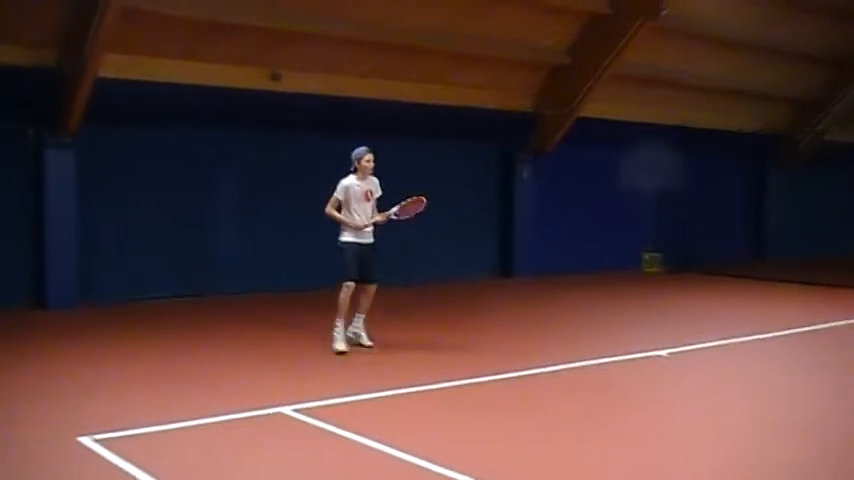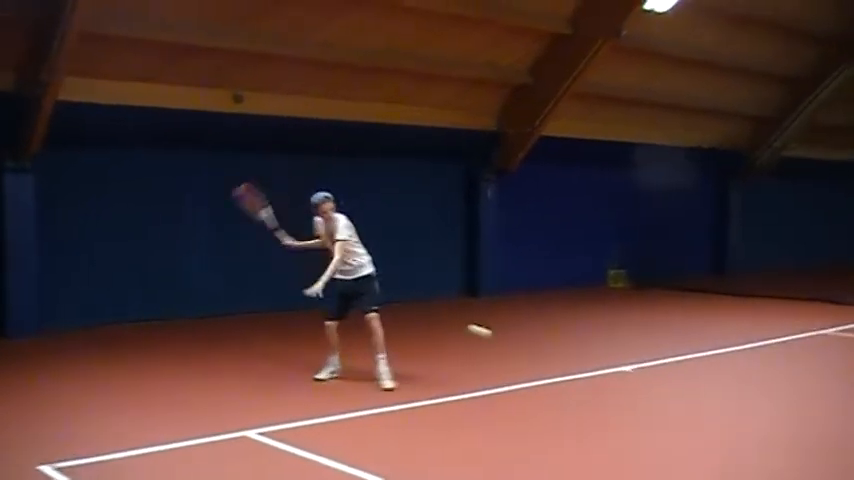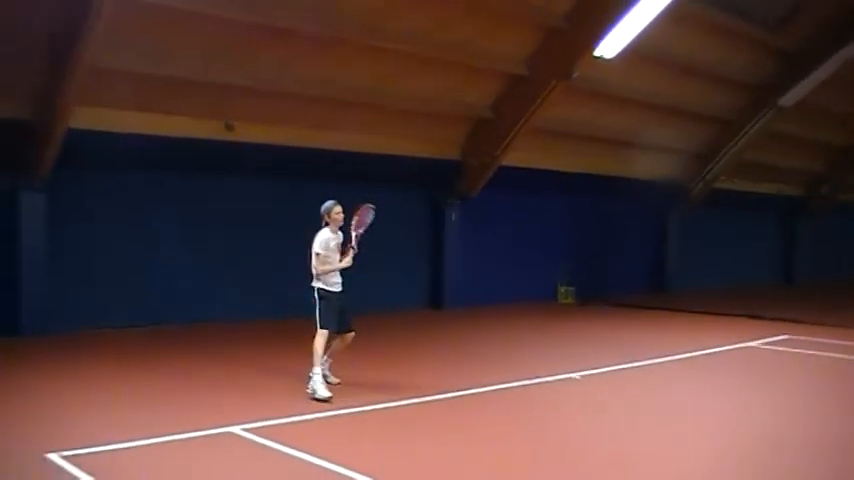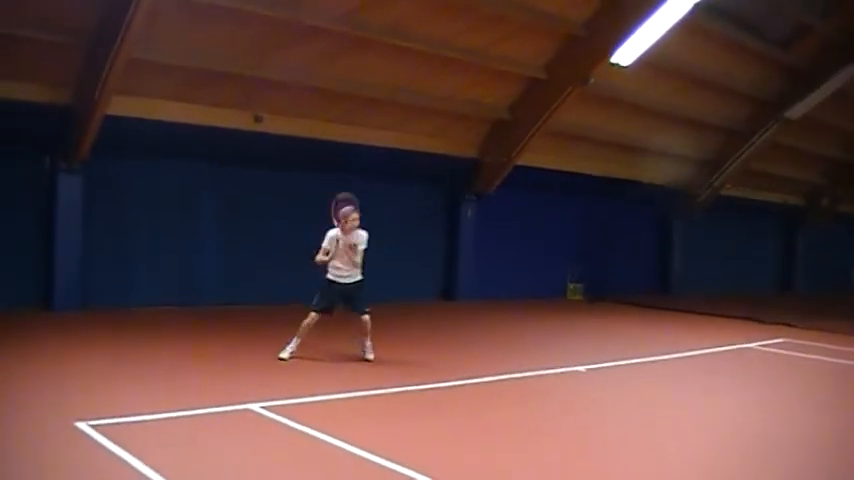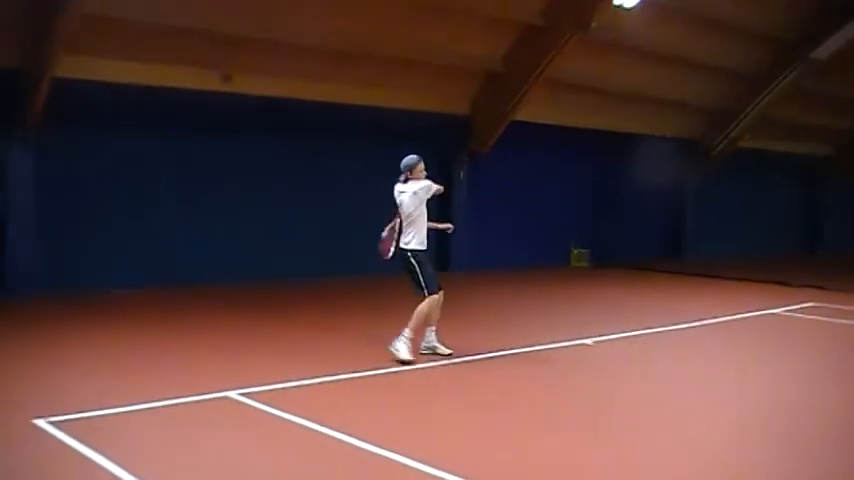
dt=1s
person 1, frame 1
left shoulder: (374, 183)
right shoulder: (346, 184)
right elbow: (329, 210)
left wrist: (378, 218)
right wrist: (351, 223)
left hip: (368, 241)
right hip: (350, 241)
left knee: (370, 286)
right knee: (349, 285)
left ankle: (357, 329)
right ankle: (339, 333)
person 1, frame 2
left shoulder: (342, 223)
right shoulder: (319, 223)
left elbow: (338, 257)
left wrist: (321, 283)
right wrist: (297, 244)
left hip: (364, 275)
right hip: (342, 279)
left knee: (372, 318)
right knee: (330, 324)
left ankle: (383, 370)
right ankle: (333, 365)
person 1, frame 3
left shoulder: (338, 235)
right shoulder: (323, 236)
right elbow: (318, 270)
left wrist: (345, 258)
right wrist: (343, 263)
left hip: (336, 290)
right hip: (323, 290)
left knee: (347, 334)
right knee: (323, 332)
left ankle: (322, 367)
right ankle: (316, 381)
person 1, frame 4
left shoulder: (362, 235)
right shoulder: (332, 235)
left elbow: (357, 264)
right elbow: (318, 258)
left wrist: (348, 253)
right wrist: (328, 258)
left hip: (354, 283)
right hip: (333, 281)
left knee: (365, 318)
right knee: (313, 316)
left ankle: (367, 346)
right ankle: (292, 347)
person 1, frame 5
left shoulder: (399, 190)
right shoulder: (423, 186)
right elbow: (439, 189)
left wrist: (438, 225)
left hip: (415, 250)
right hip: (412, 251)
left knee: (438, 295)
right knee: (431, 299)
left ankle: (429, 341)
right ankle: (402, 342)
